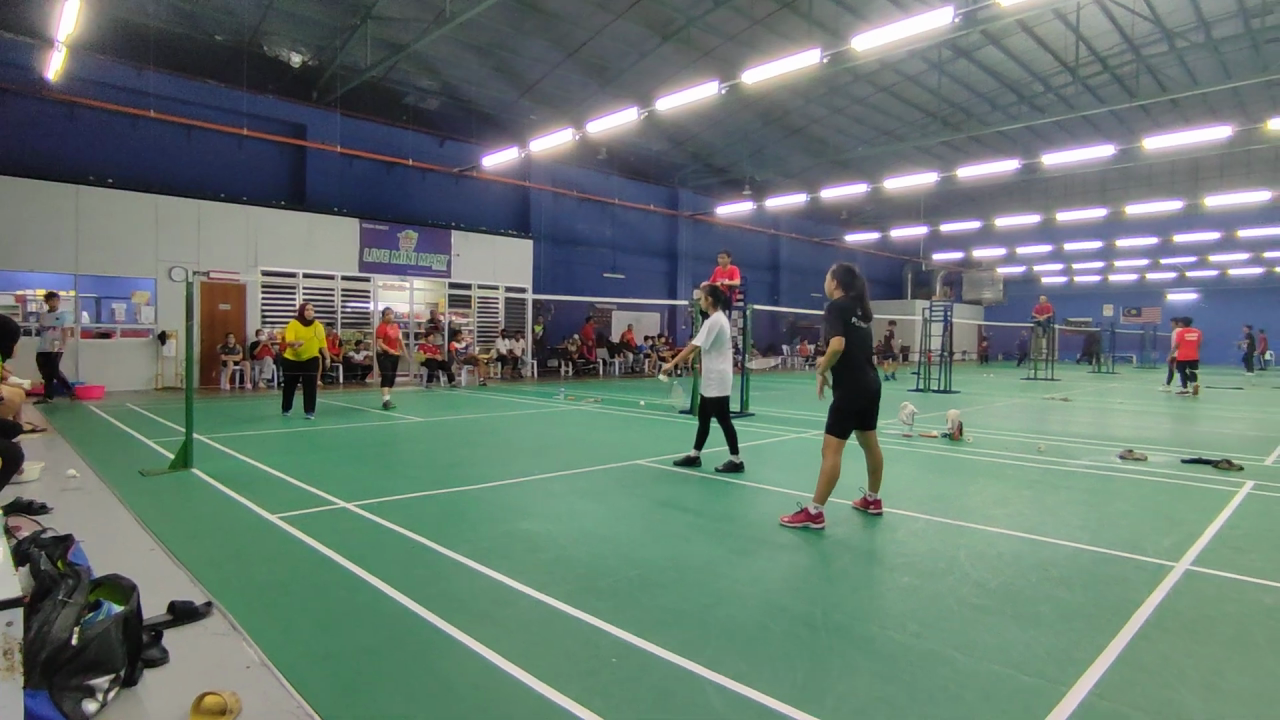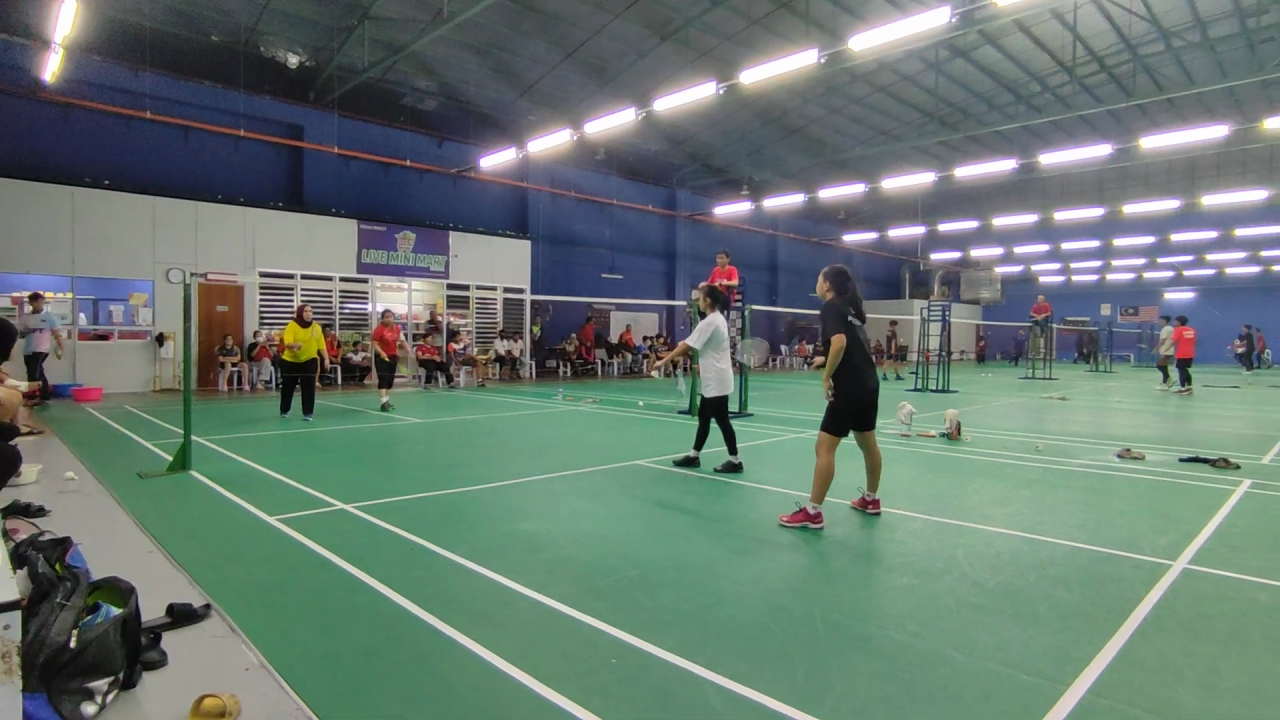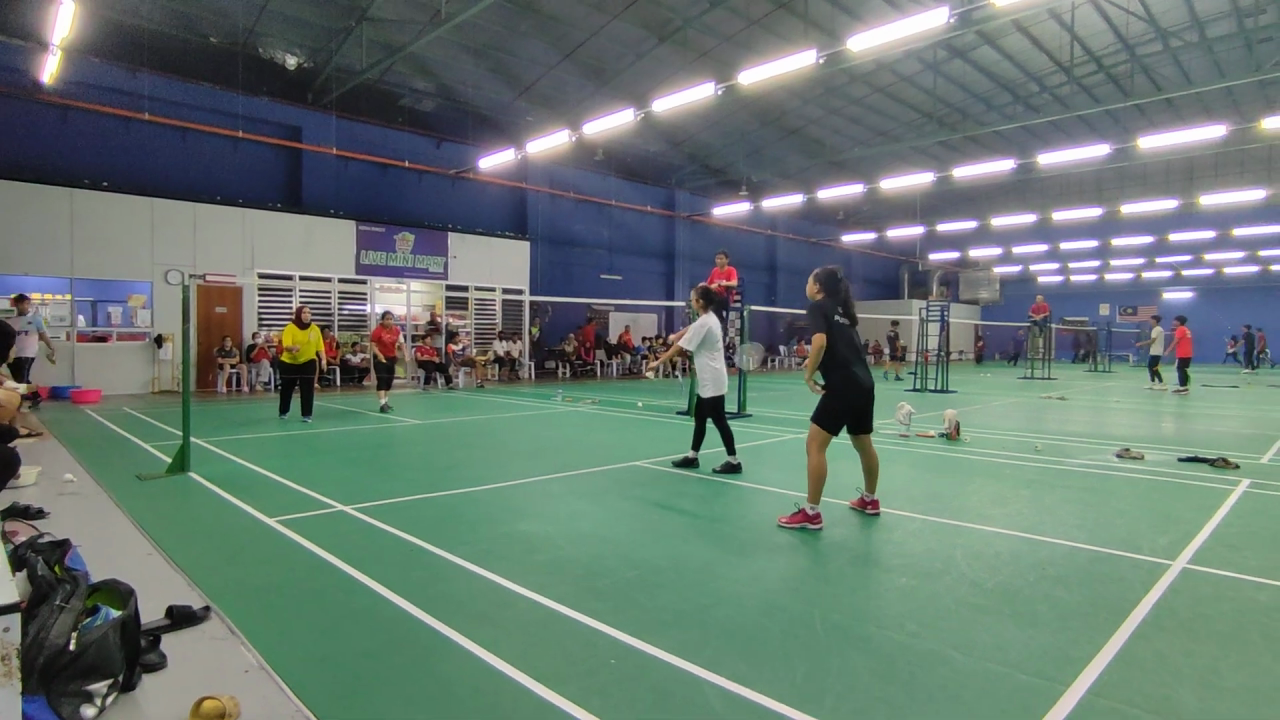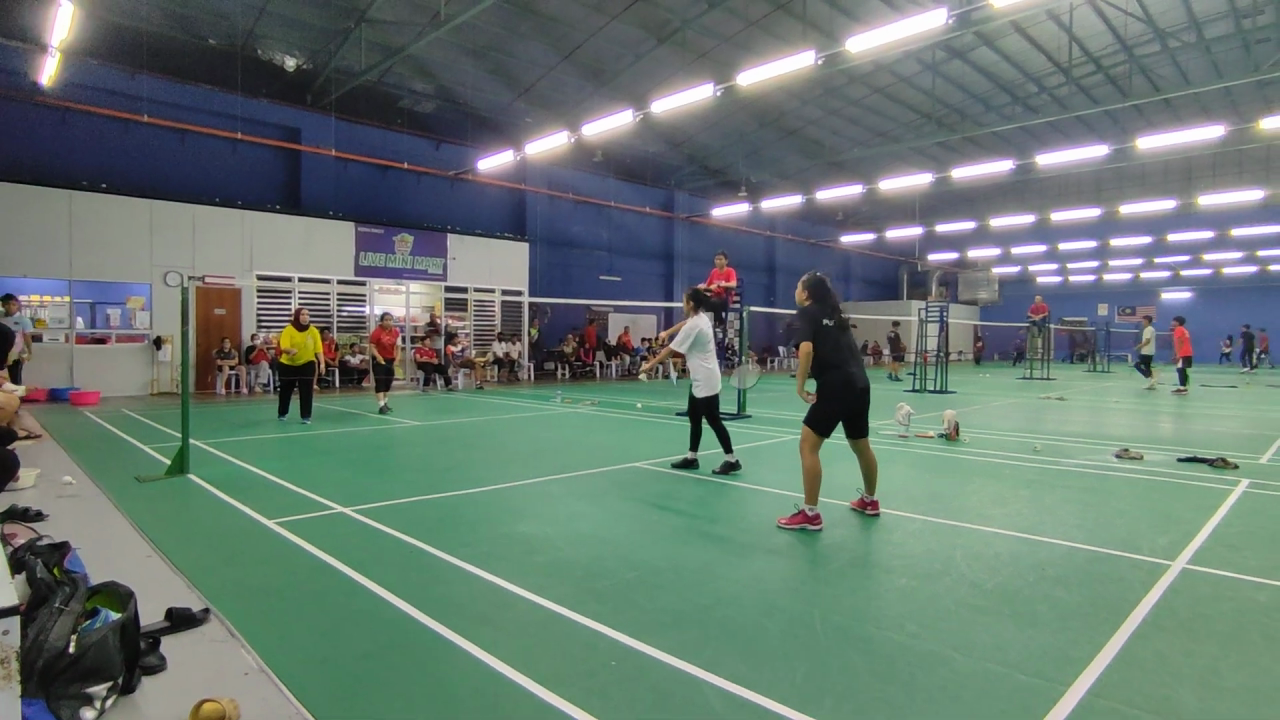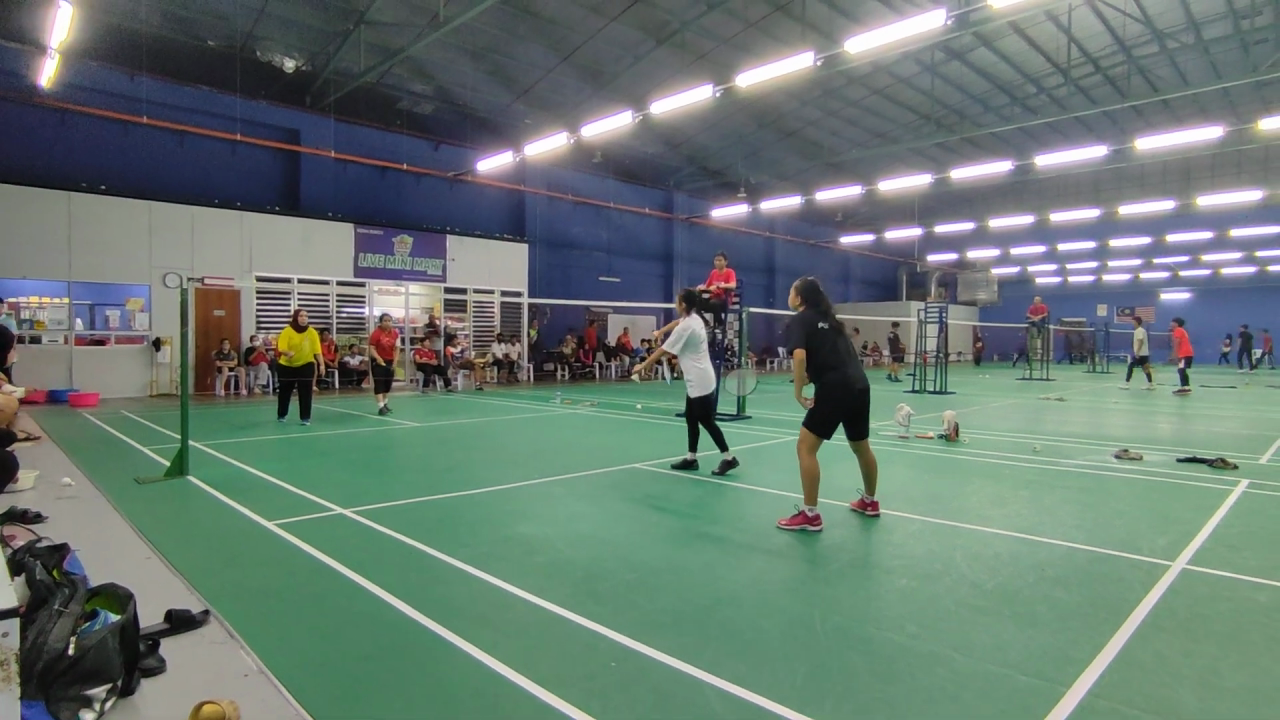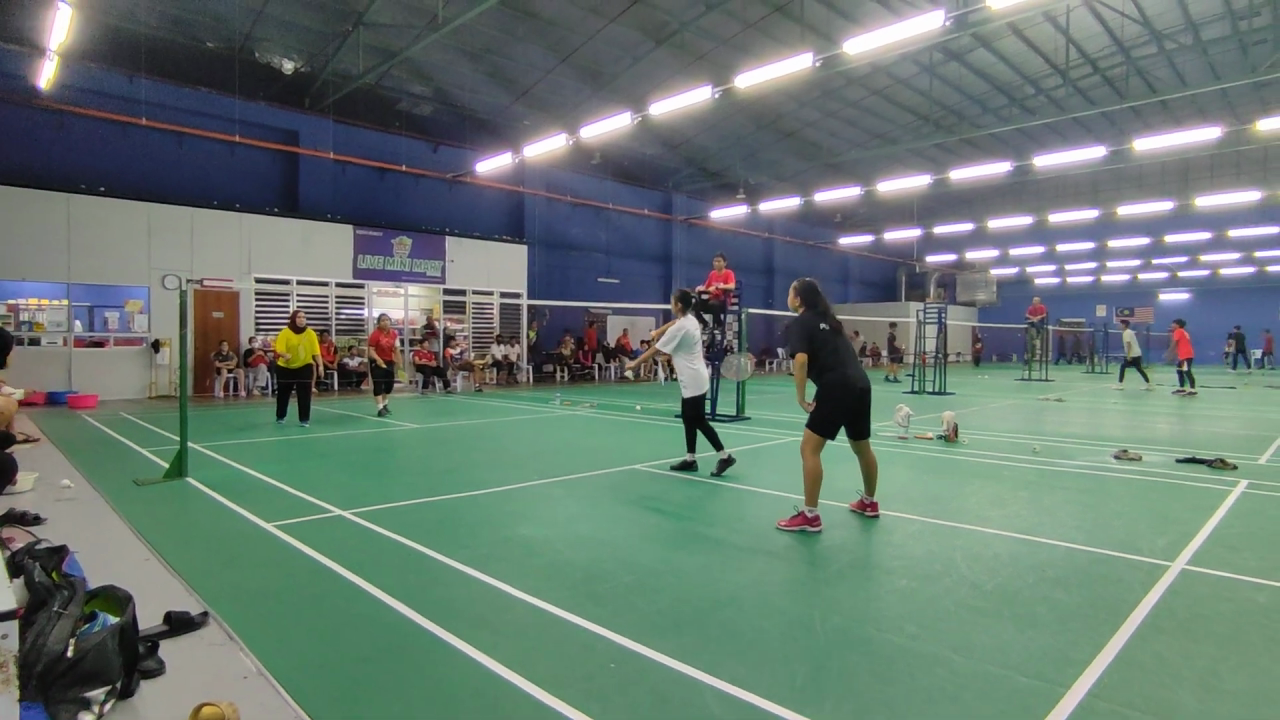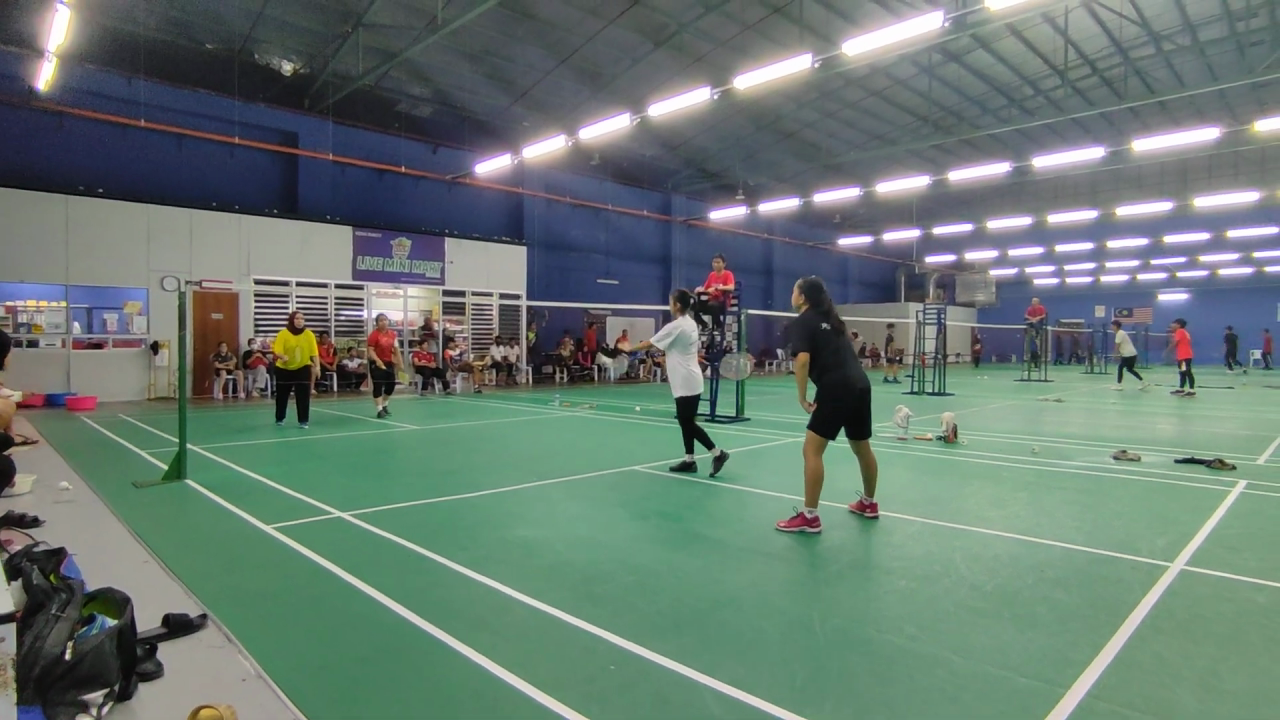
dt=0.2s
person 1, frame 1
left shoulder: (837, 306)
right shoulder: (860, 308)
left elbow: (837, 346)
left wrist: (821, 372)
right wrist: (828, 361)
left hip: (850, 388)
right hip: (870, 384)
left knee: (832, 449)
right knee: (869, 442)
left ankle: (814, 512)
right ankle: (872, 499)
person 1, frame 2
left shoulder: (831, 306)
right shoulder: (851, 308)
left elbow: (839, 343)
left wrist: (826, 377)
right wrist: (827, 360)
left hip: (849, 387)
right hip: (869, 384)
left knee: (825, 448)
right knee: (868, 442)
left ankle: (812, 512)
right ankle: (871, 499)
person 1, frame 3
left shoulder: (818, 306)
right shoulder: (842, 309)
left elbow: (820, 342)
left wrist: (808, 375)
right wrist: (817, 361)
left hip: (842, 385)
right hip: (864, 383)
left knee: (815, 445)
right knee: (864, 444)
left ankle: (811, 513)
right ankle: (870, 500)
person 1, frame 4
left shoulder: (806, 313)
right shoulder: (833, 315)
left elbow: (806, 350)
left wrist: (800, 386)
right wrist: (815, 371)
left hip: (835, 387)
right hip: (860, 385)
left knee: (808, 446)
right knee: (861, 446)
left ankle: (810, 514)
right ankle: (870, 500)
person 1, frame 5
left shoulder: (800, 319)
right shoulder: (828, 319)
left elbow: (800, 356)
left wrist: (798, 392)
right wrist: (811, 375)
left hip: (834, 389)
right hip: (859, 386)
left knee: (806, 447)
right knee: (861, 447)
left ankle: (810, 515)
right ankle: (870, 501)
person 1, frame 6
left shoulder: (801, 322)
right shoulder: (827, 319)
left elbow: (801, 361)
left wrist: (801, 398)
right wrist: (814, 372)
left hip: (836, 389)
right hip: (861, 386)
left knee: (809, 449)
right knee: (862, 447)
left ankle: (810, 515)
right ankle: (869, 502)
person 1, frame 7
left shoulder: (803, 321)
right shoulder: (830, 319)
left elbow: (803, 360)
left wrist: (802, 397)
left hip: (836, 390)
right hip: (860, 385)
left knee: (812, 450)
right knee: (862, 447)
left ankle: (809, 516)
right ankle: (869, 503)
person 2, frame 1
left shoulder: (713, 321)
right shoulder: (718, 318)
left elbow: (694, 346)
left wrist: (672, 364)
right wrist: (681, 359)
left hip: (717, 380)
right hip: (711, 379)
left knee: (723, 419)
right knee: (703, 418)
left ankle: (736, 460)
right ankle: (695, 455)
person 2, frame 2
left shoulder: (709, 322)
right shoulder: (717, 318)
left elbow: (686, 346)
left wrist: (664, 362)
right wrist: (684, 344)
left hip: (717, 380)
right hip: (712, 379)
left knee: (721, 419)
right knee: (704, 418)
left ankle: (735, 461)
right ankle: (694, 456)
person 2, frame 3
left shoulder: (703, 324)
right shoulder: (709, 318)
left elbow: (678, 347)
left wrist: (658, 363)
right wrist: (676, 335)
left hip: (712, 381)
right hip: (707, 380)
left knee: (718, 420)
right knee: (699, 418)
left ankle: (733, 461)
right ankle: (693, 457)
person 2, frame 4
left shoulder: (693, 326)
right shoulder: (701, 318)
left elbow: (670, 350)
left wrist: (650, 365)
right wrist: (667, 332)
left hip: (706, 381)
right hip: (700, 380)
left knee: (713, 420)
right knee: (694, 418)
left ankle: (731, 460)
right ankle: (692, 457)
person 2, frame 5
left shoulder: (685, 328)
right shoulder: (695, 319)
left elbow: (663, 351)
right elbow: (678, 321)
left wrist: (642, 366)
left hip: (699, 381)
right hip: (696, 380)
left knee: (706, 420)
right knee: (691, 419)
left ankle: (728, 458)
right ankle: (691, 458)
person 2, frame 6
left shoulder: (679, 328)
right shoulder: (690, 320)
left elbow: (655, 349)
left wrist: (635, 363)
right wrist: (659, 332)
left hip: (693, 382)
right hip: (693, 380)
left knee: (699, 421)
right knee: (688, 419)
left ankle: (724, 456)
right ankle: (690, 459)
person 2, frame 7
left shoulder: (675, 327)
right shoulder: (689, 323)
left elbow: (650, 344)
left wrist: (630, 347)
left hip: (686, 383)
right hip: (691, 381)
left knee: (687, 422)
right knee: (685, 421)
left ankle: (717, 453)
right ankle: (690, 460)
